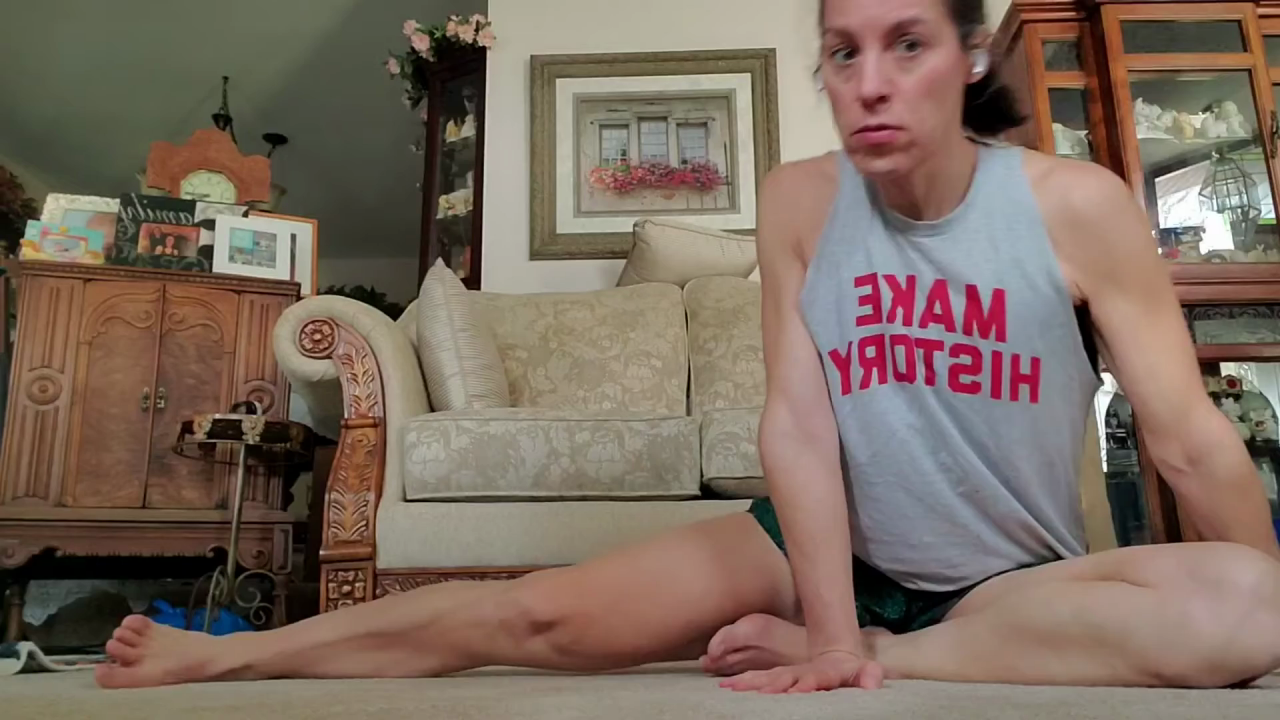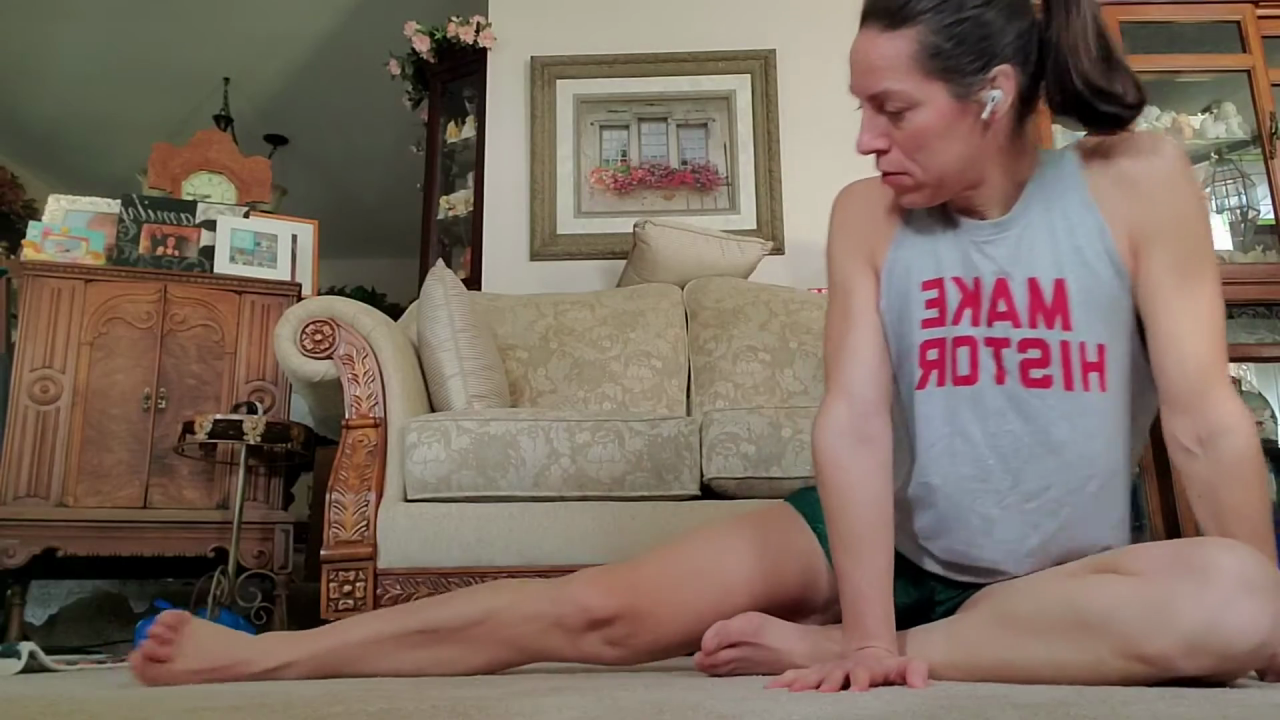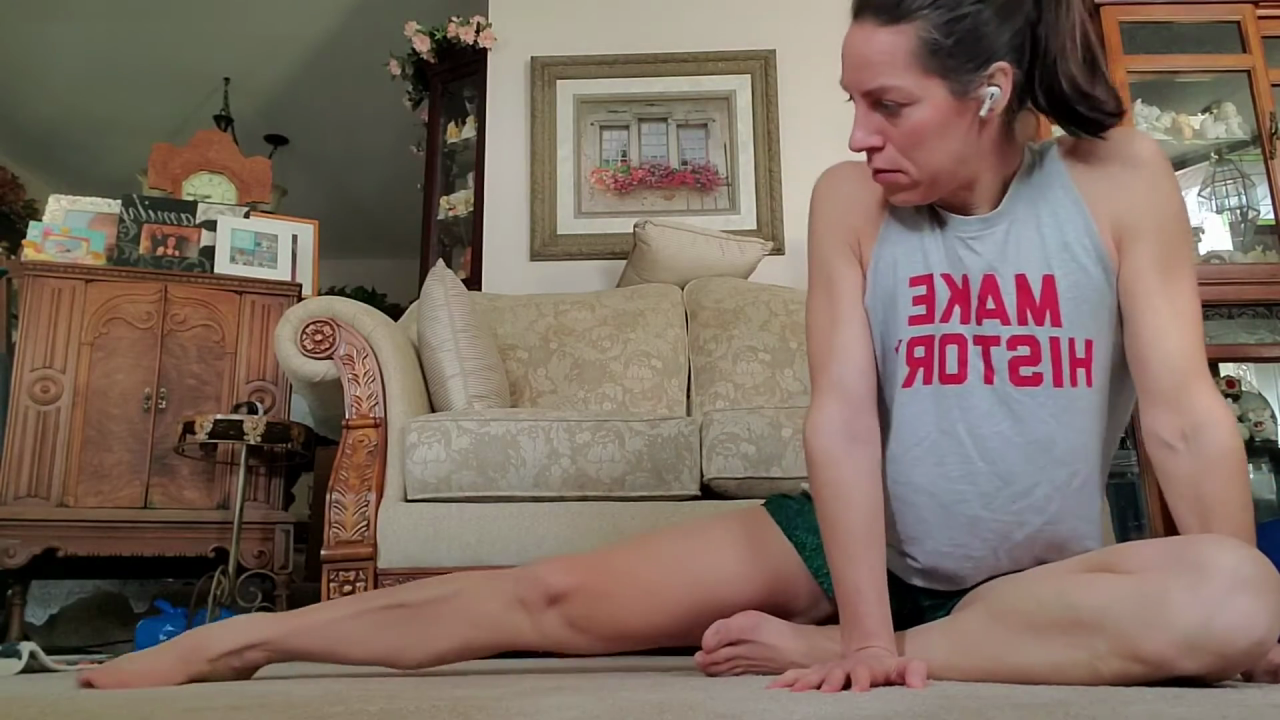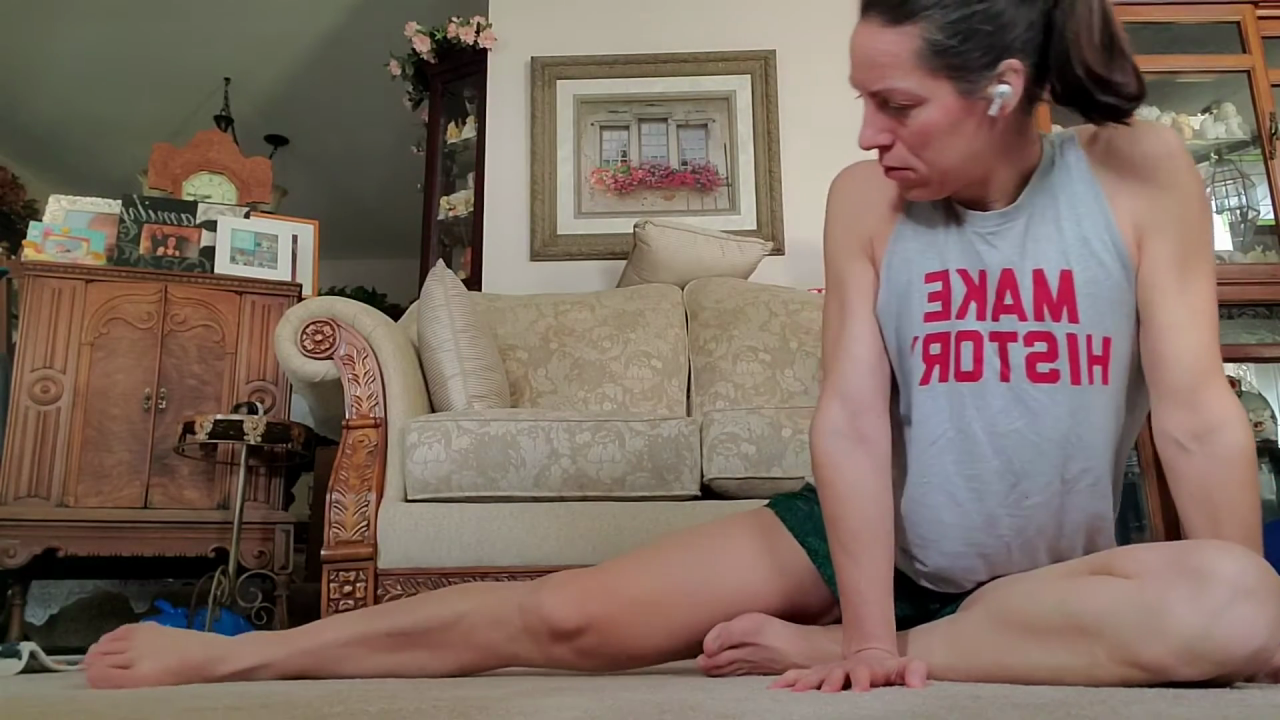
dt=1s
person 1, frame 1
left shoulder: (1078, 207)
right shoulder: (796, 200)
right elbow: (795, 425)
right wrist: (833, 629)
left hip: (1014, 580)
right hip: (839, 544)
right knee: (547, 612)
left ankle: (884, 658)
right ankle: (219, 655)
person 1, frame 2
left shoulder: (1138, 184)
right shoulder: (866, 218)
right elbow: (853, 423)
right wrist: (872, 627)
left hip: (1046, 585)
right hip: (880, 535)
right knee: (598, 610)
left ankle: (817, 652)
right ankle: (259, 654)
person 1, frame 3
left shoulder: (1121, 180)
right shoulder: (848, 201)
right elbow: (841, 417)
right wrist: (869, 628)
left hip: (1034, 579)
right hip: (860, 538)
right knee: (556, 593)
left ankle: (812, 654)
right ankle: (233, 642)
person 1, frame 4
left shoulder: (1136, 172)
right shoulder: (865, 199)
right elbow: (851, 417)
right wrist: (871, 627)
left hip: (1041, 577)
right hip: (869, 533)
right knee: (566, 616)
left ankle: (818, 654)
right ankle: (237, 656)
